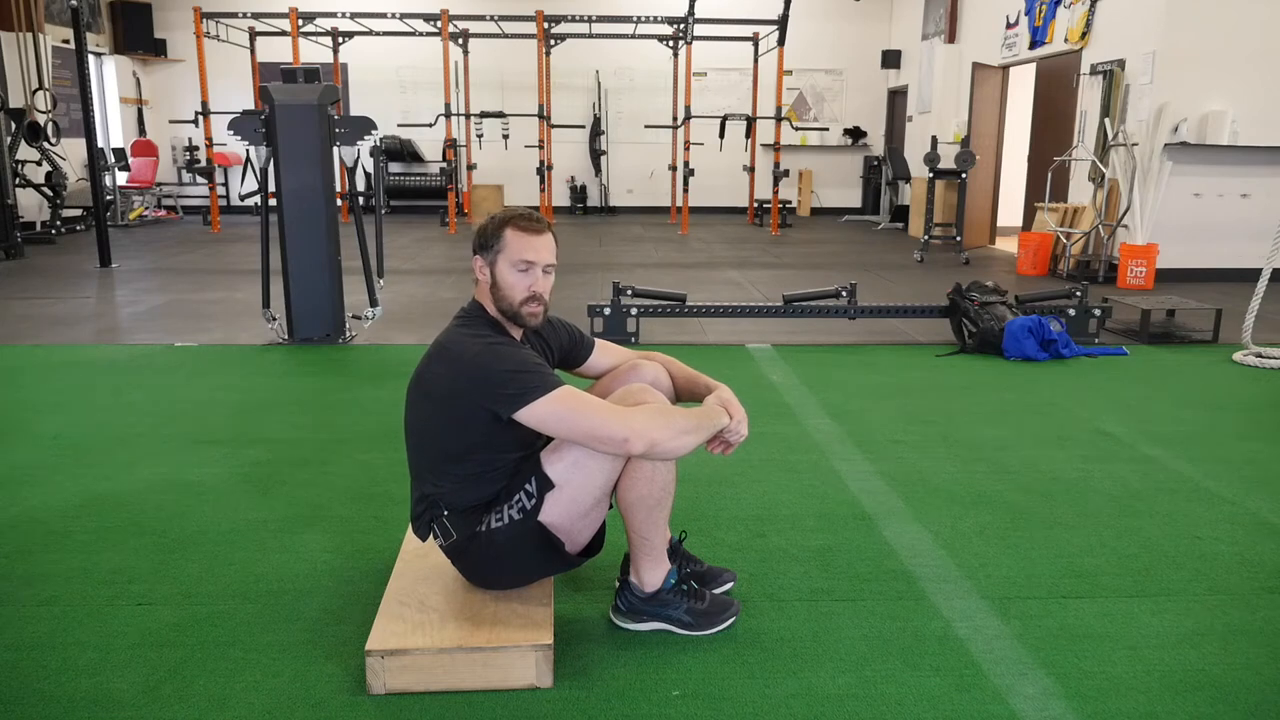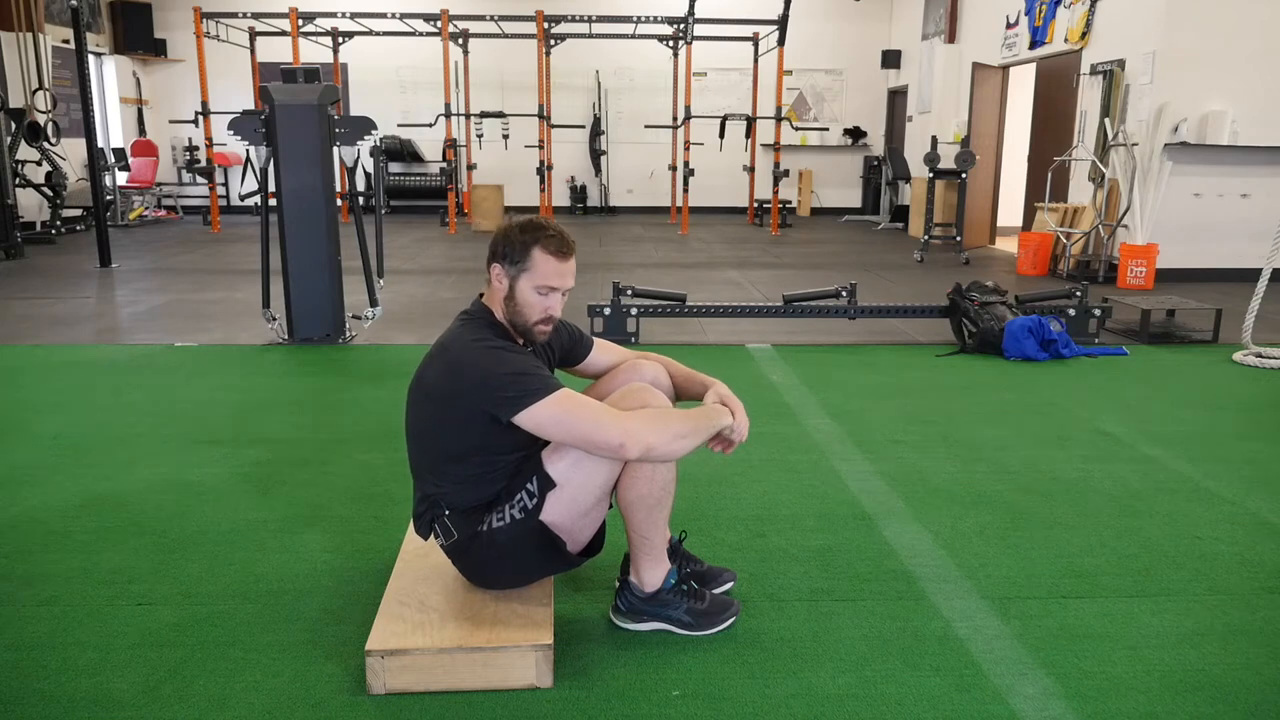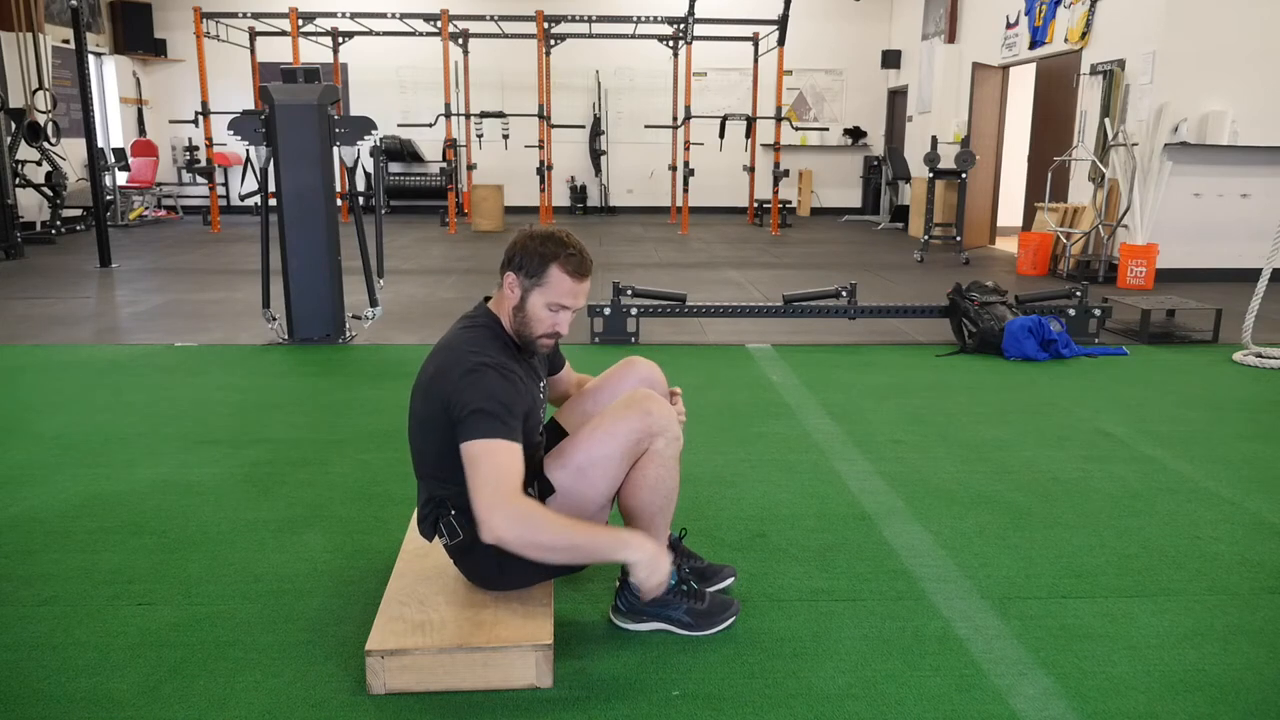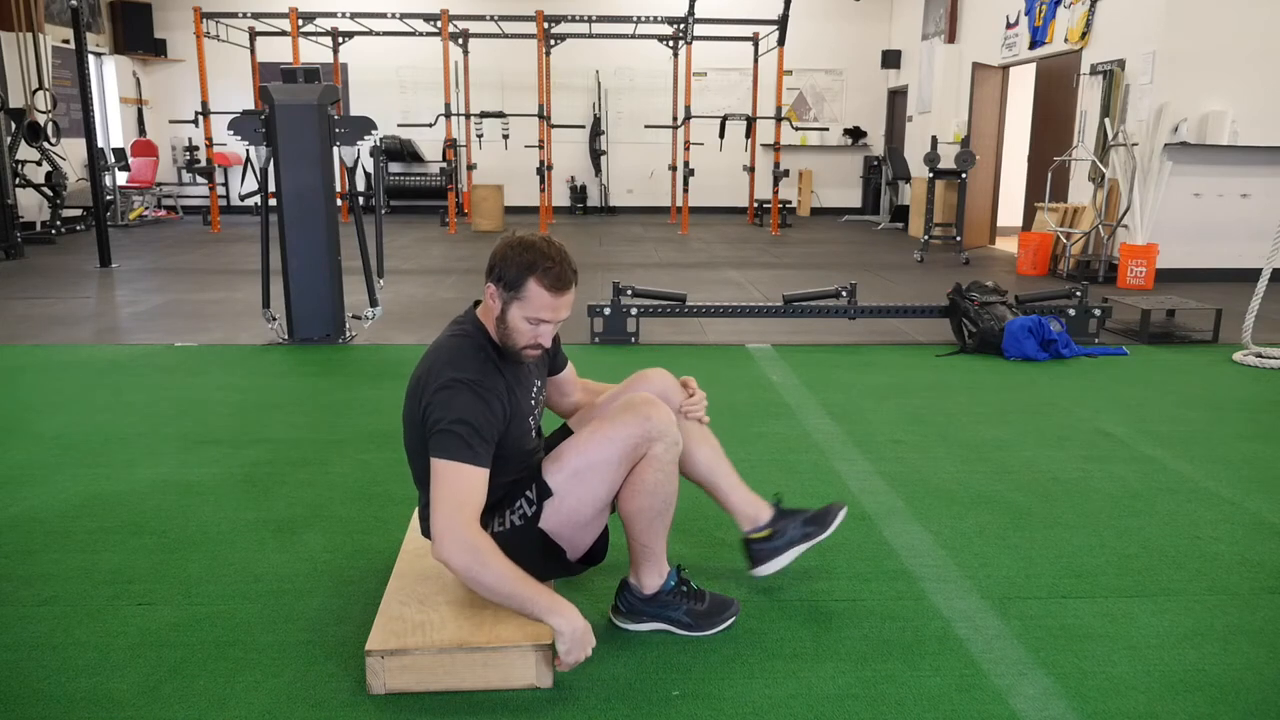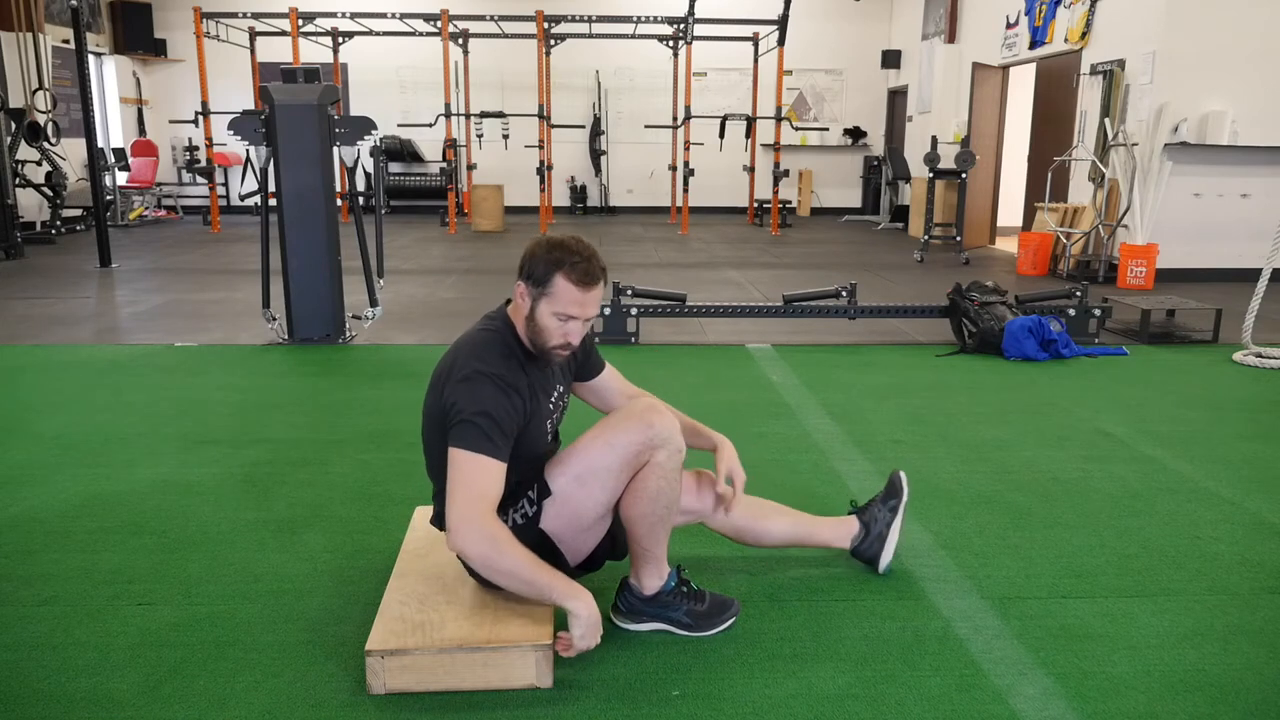
dt=0.4s
person 1, frame 1
left shoulder: (534, 325)
right shoulder: (480, 357)
left elbow: (643, 360)
right elbow: (629, 436)
left wrist: (715, 390)
right wrist: (716, 417)
left hip: (515, 486)
right hip: (485, 537)
left knee: (646, 378)
right knee: (641, 414)
left ankle: (659, 552)
right ankle: (650, 590)
person 1, frame 2
left shoulder: (533, 325)
right shoulder: (481, 360)
left elbow: (637, 361)
right elbow: (626, 440)
left wrist: (710, 386)
right wrist: (717, 416)
left hip: (513, 488)
right hip: (488, 538)
left knee: (646, 377)
right knee: (642, 411)
left ankle: (659, 551)
right ankle: (650, 591)
person 1, frame 3
left shoulder: (526, 328)
right shoulder: (480, 372)
left elbow: (564, 387)
right elbow: (500, 522)
right wrist: (628, 545)
right hip: (491, 544)
left knee: (639, 375)
right knee: (649, 418)
left ankle: (658, 553)
right ankle: (649, 595)
person 1, frame 4
left shoulder: (530, 328)
right shoulder: (461, 385)
left elbow: (575, 395)
right elbow: (453, 542)
left wrist: (674, 396)
right wrist: (561, 616)
left hip: (527, 484)
right hip: (509, 537)
left knee: (658, 386)
right knee: (652, 423)
left ankle: (762, 528)
right ankle: (649, 594)
person 1, frame 5
left shoulder: (558, 334)
right shoulder: (485, 377)
left elbow: (627, 398)
right elbow: (468, 533)
left wrist: (715, 441)
right wrist: (576, 600)
left hip: (541, 500)
right hip: (512, 541)
left knee: (705, 495)
right knee: (654, 428)
left ankle: (855, 533)
right ankle: (649, 593)
